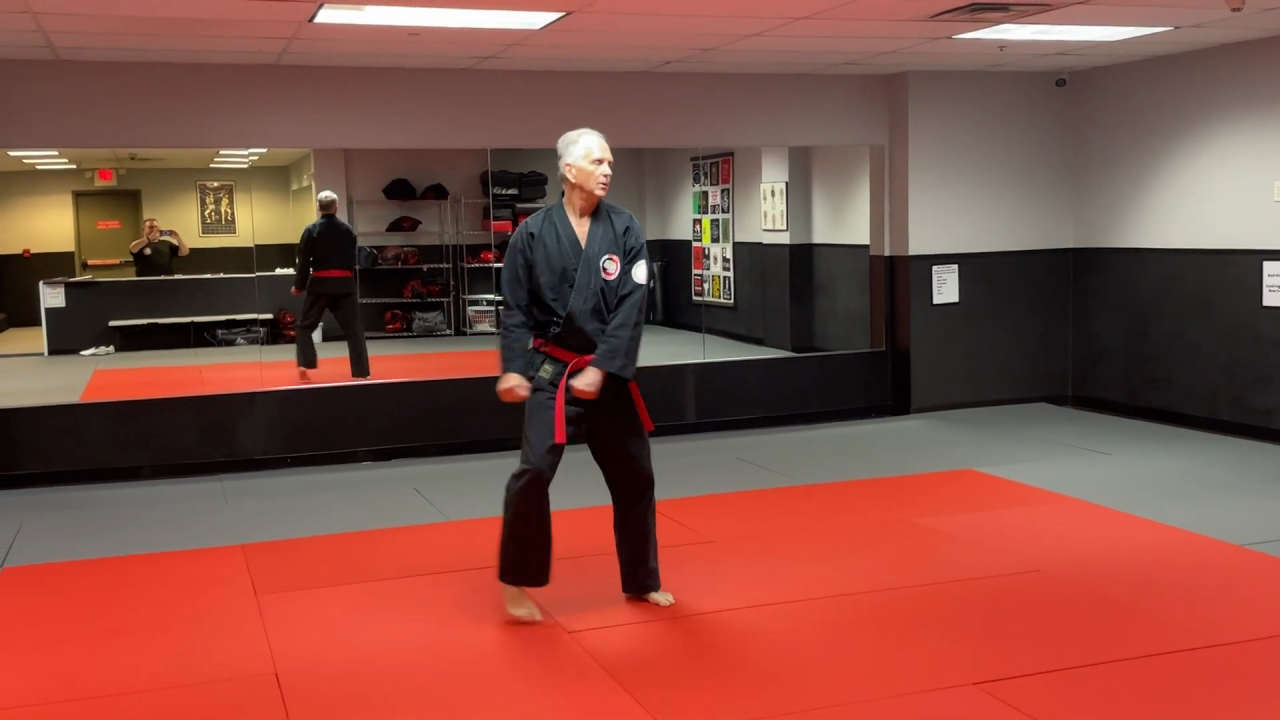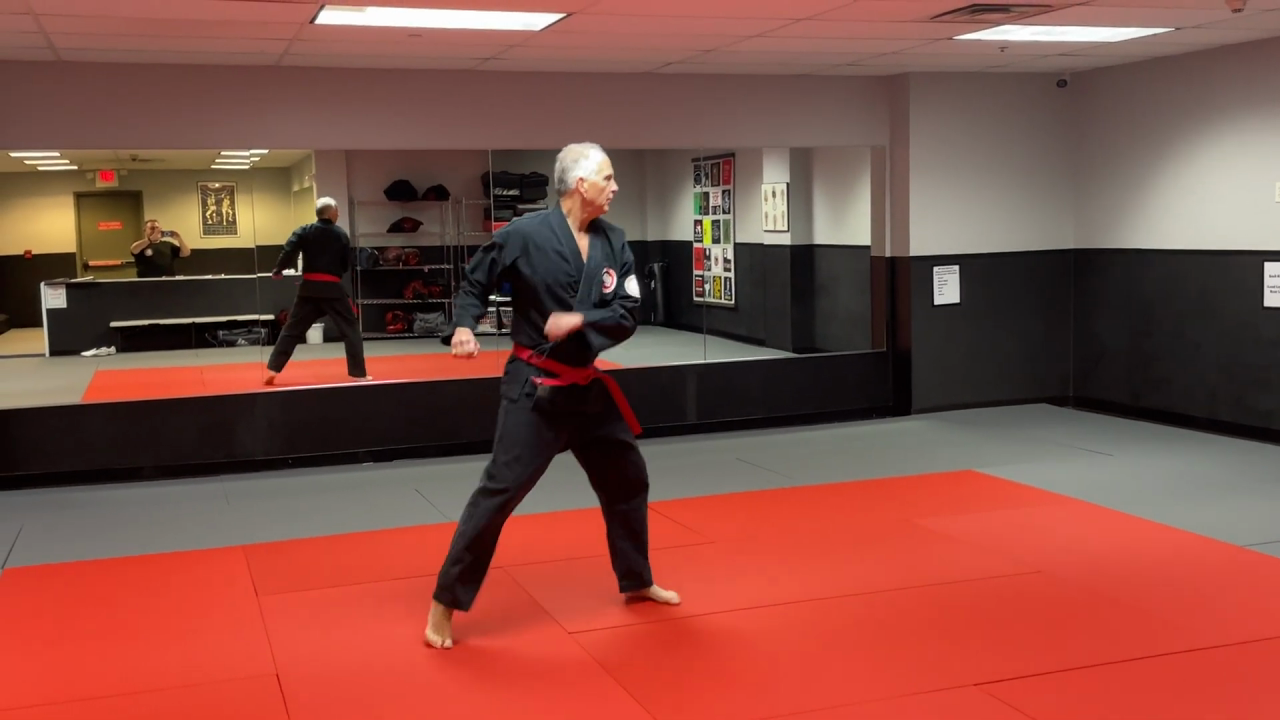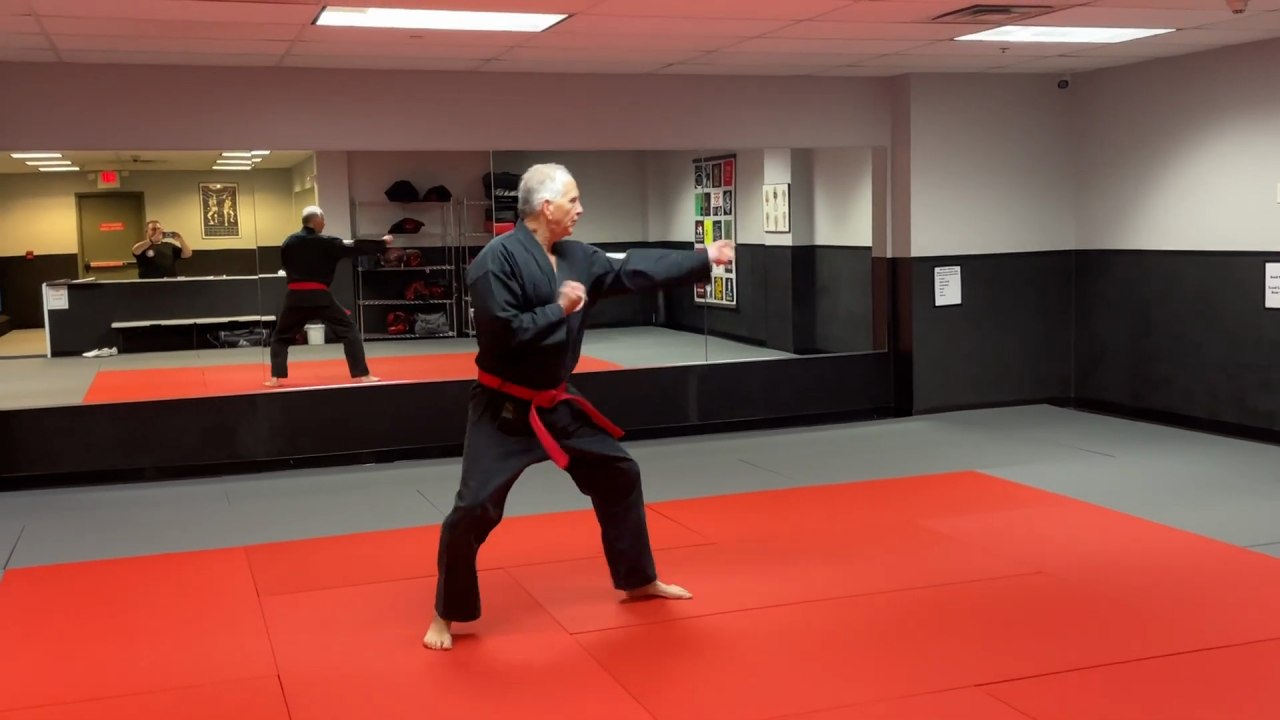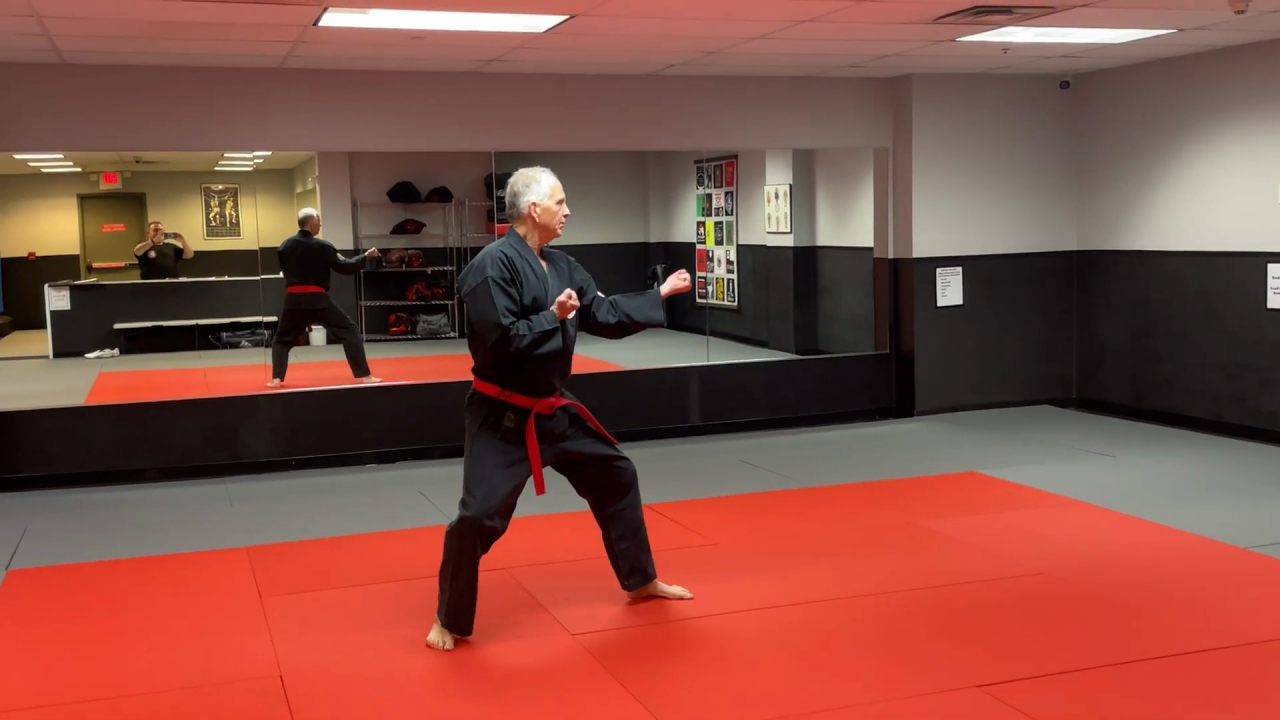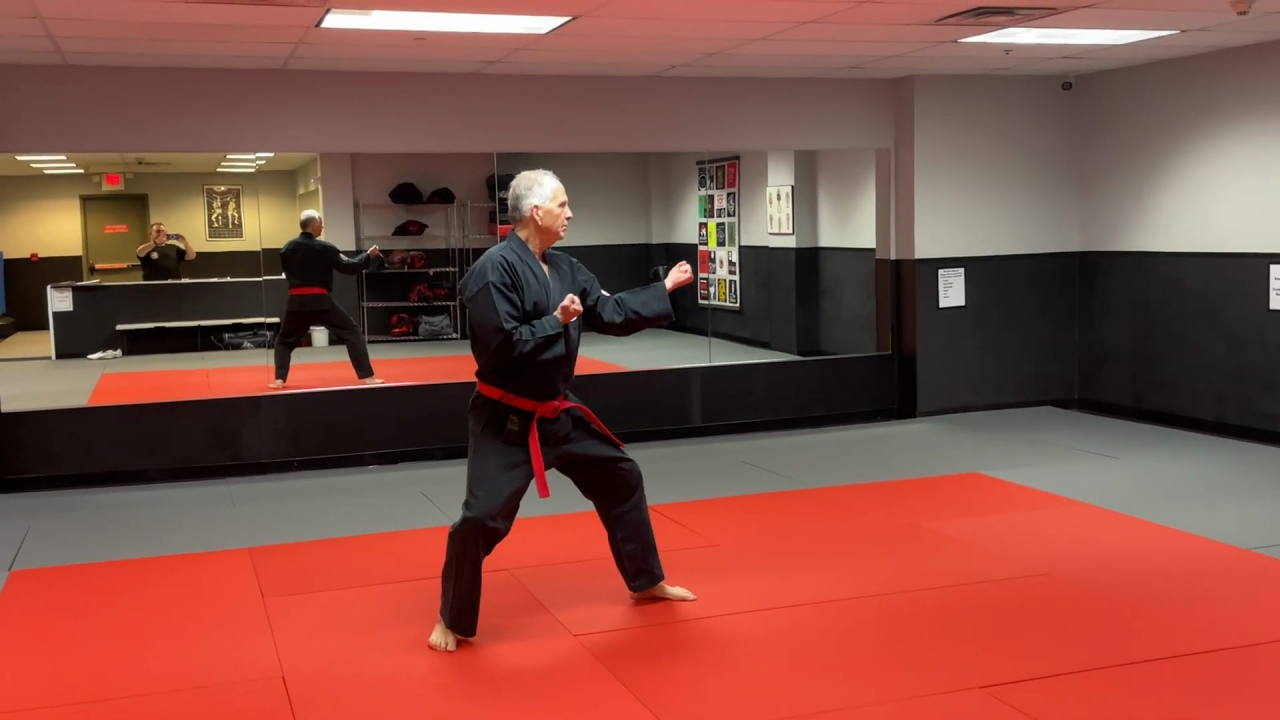
dt=0.2s
person 1, frame 1
left shoulder: (625, 228)
right shoulder: (534, 232)
left elbow: (631, 307)
right elbow: (516, 307)
left wrist: (602, 368)
right wrist: (513, 368)
left hip: (608, 374)
right hip: (553, 371)
left knee: (635, 479)
right knee: (534, 472)
left ankle: (642, 582)
right ankle: (520, 582)
person 1, frame 2
left shoulder: (613, 242)
right shoulder: (527, 233)
left elbow: (626, 316)
right elbow: (475, 280)
left wrist: (581, 321)
right wrist: (463, 326)
left hip: (586, 384)
right hip: (534, 384)
left knee: (628, 477)
right knee: (501, 488)
left ankle: (636, 580)
right ankle: (447, 603)
person 1, frame 3
left shoulder: (578, 256)
right shoulder: (498, 258)
left elbow: (636, 269)
right elbow: (500, 334)
left wrist: (702, 258)
right wrist: (558, 310)
left hip: (555, 403)
right hip: (503, 407)
left knee: (620, 474)
right knee: (474, 510)
left ankle: (638, 579)
right ankle: (448, 613)
person 1, frame 4
left shoulder: (560, 265)
right shoulder: (494, 264)
left elbow: (604, 316)
right elbow: (500, 341)
left wrist: (660, 294)
right wrist: (553, 317)
left hip: (553, 409)
right hip: (501, 415)
left knee: (616, 476)
right knee: (479, 517)
left ankle: (640, 579)
right ankle: (450, 619)
person 1, frame 5
left shoulder: (564, 267)
right shoulder: (494, 269)
left elbow: (611, 313)
right elbow: (502, 346)
left wrist: (664, 288)
right wrist: (556, 321)
left hip: (557, 412)
right hip: (505, 418)
left knee: (622, 478)
right knee: (482, 517)
left ankle: (647, 581)
right ankle: (452, 619)
person 2, frame 1
left shoulder: (312, 230)
right shoulder: (348, 230)
left elbow: (304, 260)
right elbow: (353, 259)
left wrist: (299, 285)
left hip: (320, 283)
right hip: (345, 283)
left knee: (305, 327)
right knee: (354, 329)
left ankle: (306, 364)
right ankle: (361, 373)
person 2, frame 2
left shoulder: (304, 231)
right shoulder: (341, 234)
left elbow: (288, 252)
right elbow: (346, 265)
left wrist: (278, 270)
left hip: (309, 287)
right hip: (333, 288)
left knee: (292, 329)
right knee: (350, 329)
left ankle: (273, 369)
right ankle: (358, 373)
person 2, frame 3
left shoulder: (290, 242)
right shoulder: (327, 243)
left elbow: (287, 266)
right elbow: (355, 248)
right wrist: (382, 243)
left hip: (295, 297)
right hip: (319, 296)
left knee: (280, 337)
right knee: (348, 331)
left ankle: (276, 377)
right ankle: (362, 374)
person 2, frame 4
left shoulder: (285, 246)
right shoulder: (321, 247)
right elbow: (345, 267)
right wrist: (366, 256)
left hip: (294, 300)
right hip: (317, 299)
left knee: (282, 339)
right knee: (349, 331)
left ankle: (277, 378)
right ankle: (364, 375)
person 2, frame 5
left shoulder: (287, 248)
right shoulder: (324, 248)
right elbow: (348, 267)
right wrist: (368, 255)
left hip: (297, 301)
right hip: (320, 301)
left knee: (285, 340)
right knee: (352, 333)
left ankle: (279, 379)
right ankle: (367, 376)
